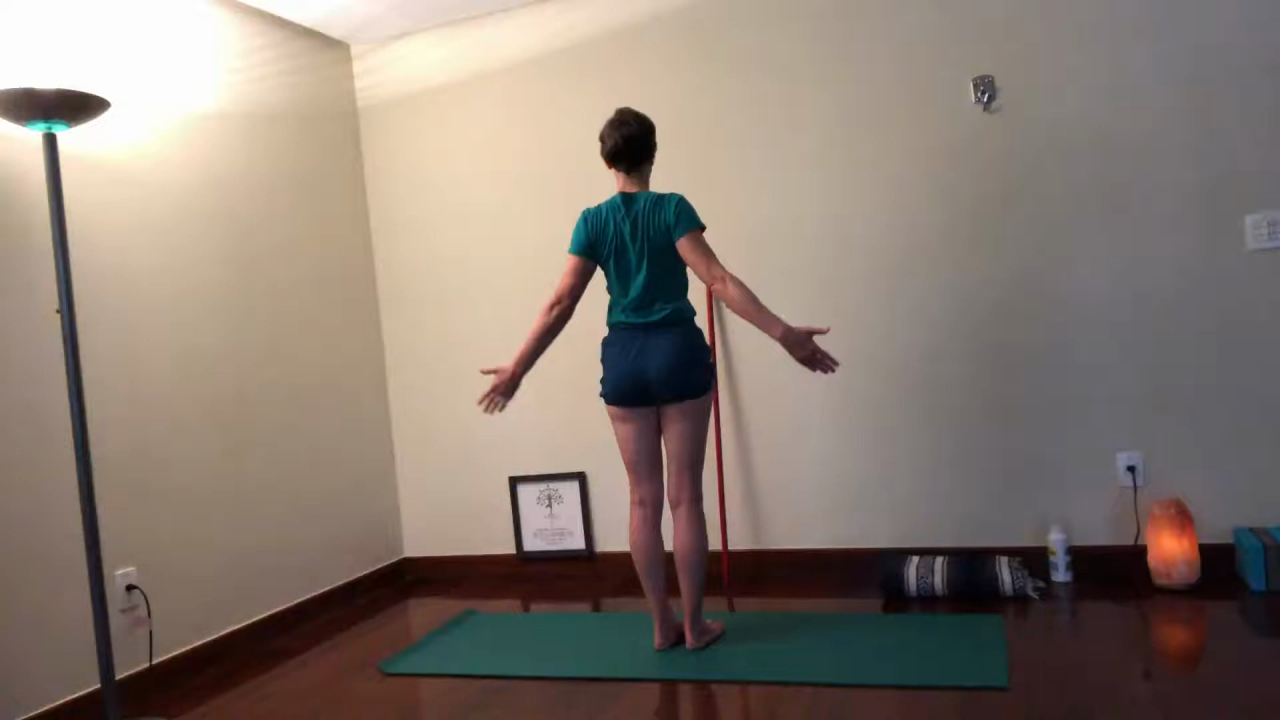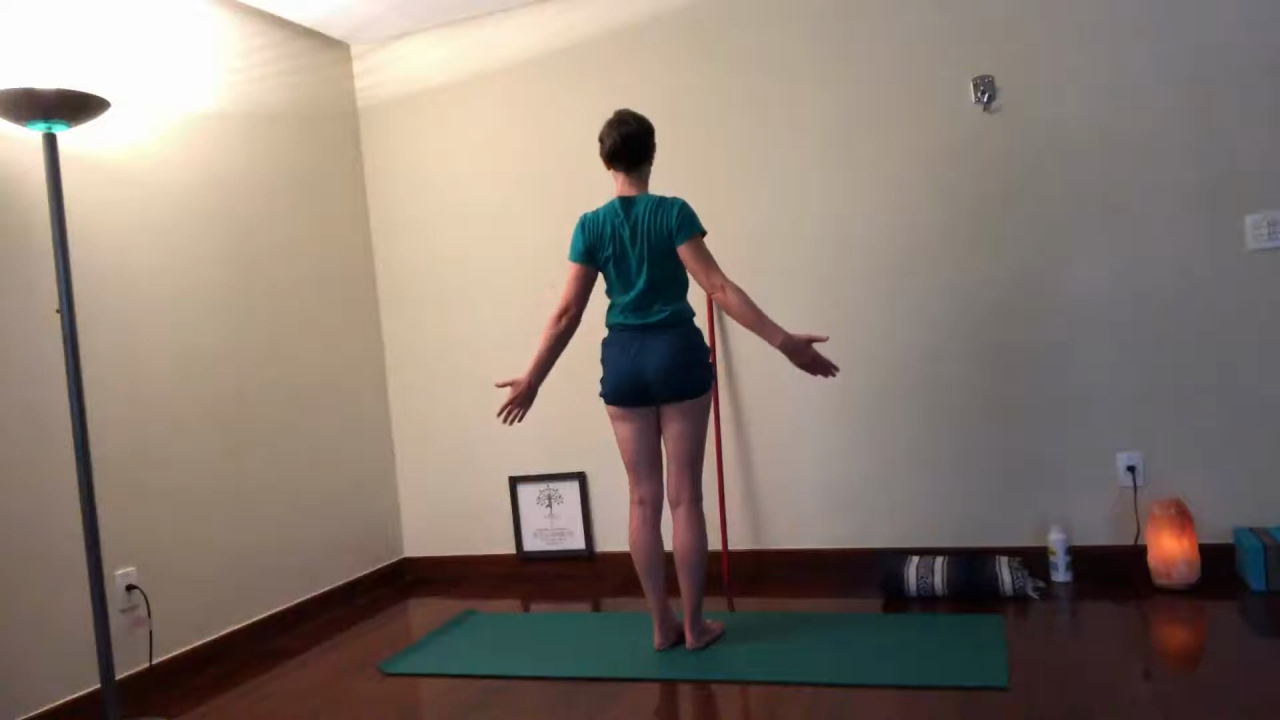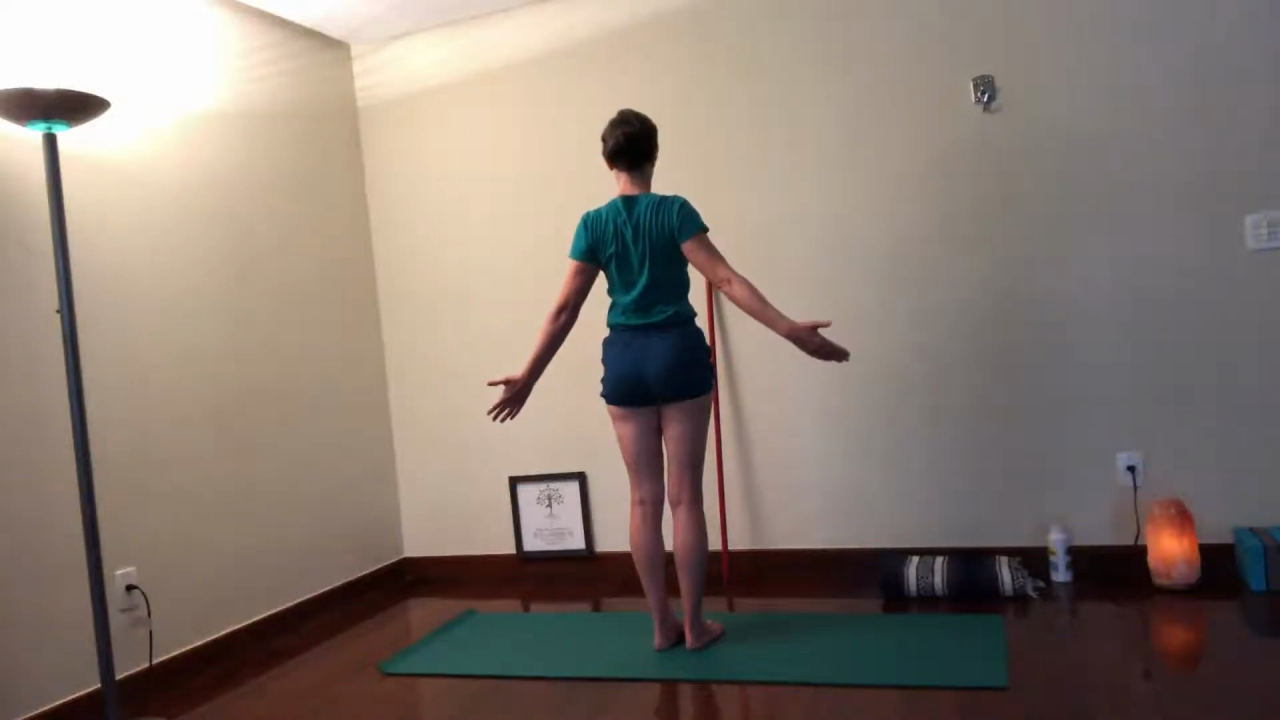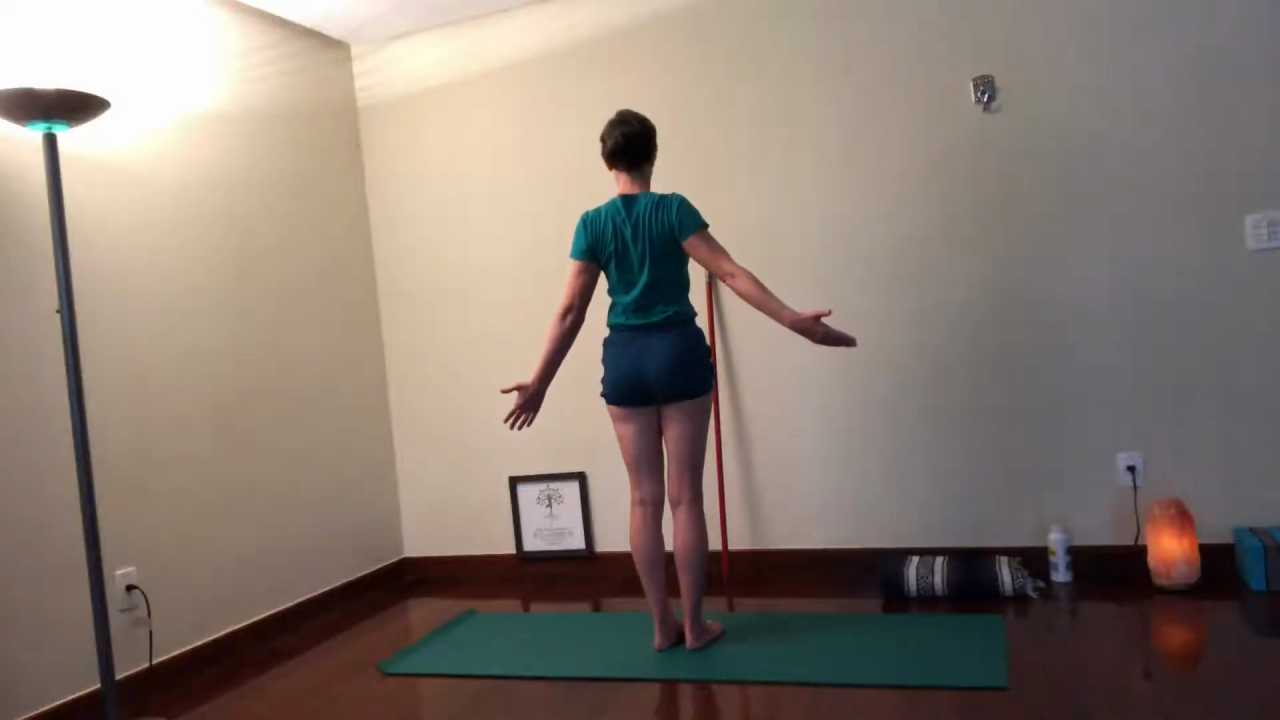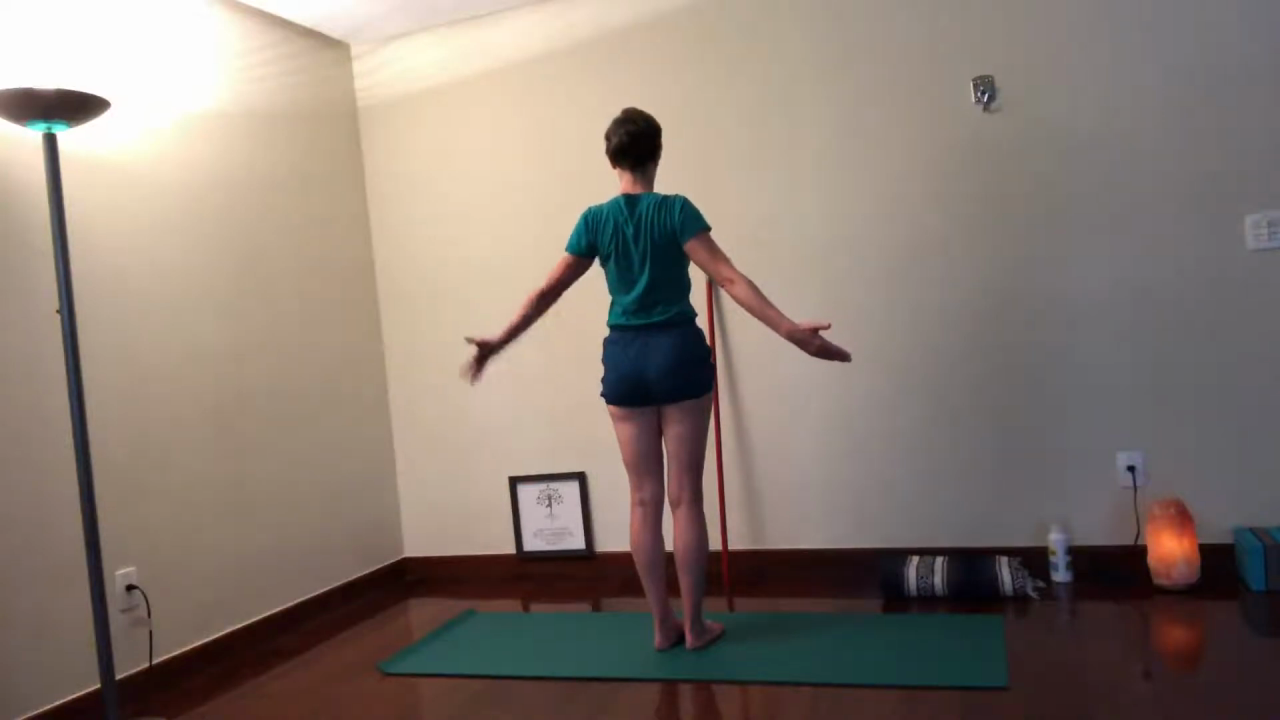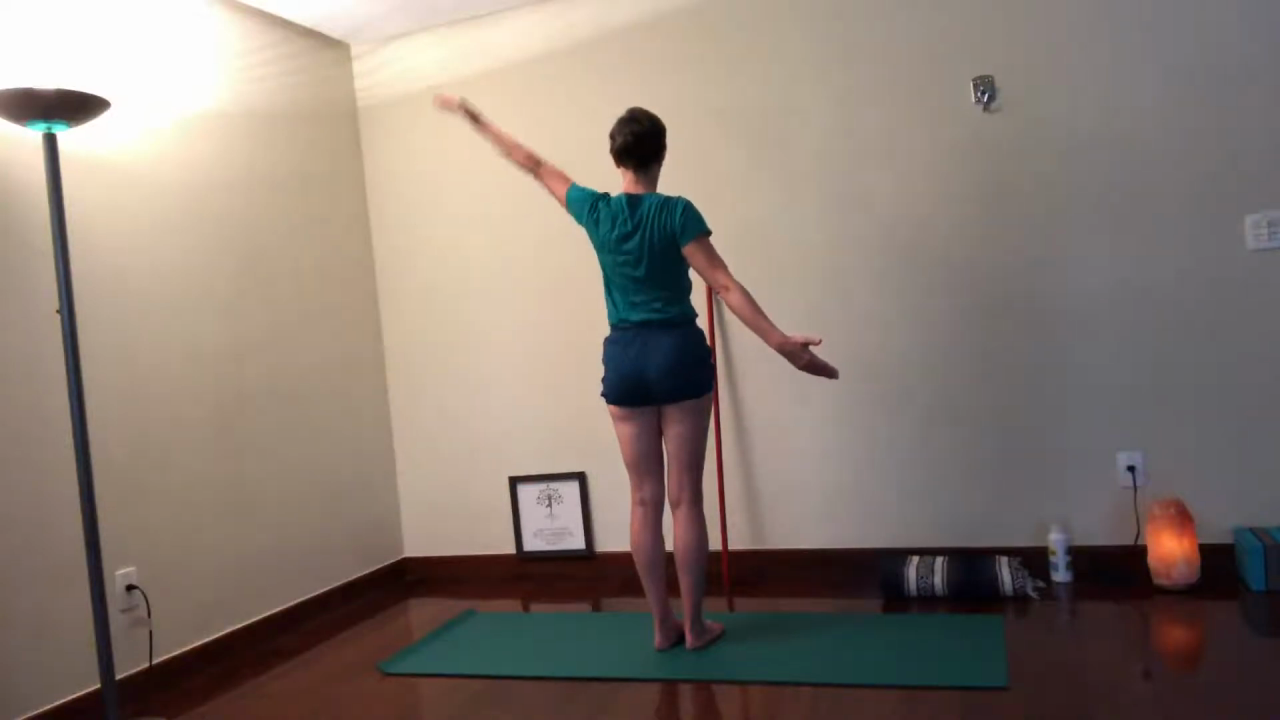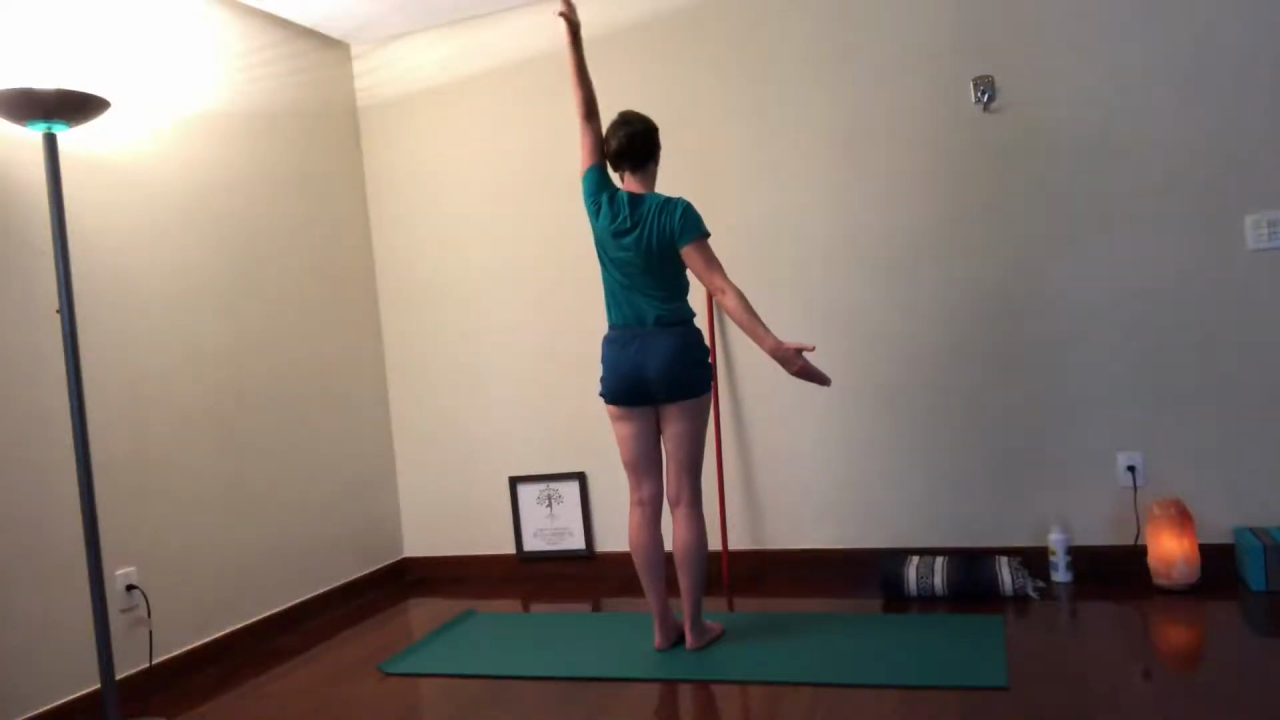
dt=0.7s
person 1, frame 1
left shoulder: (592, 221)
right shoulder: (672, 208)
left elbow: (560, 304)
right elbow: (718, 280)
left wrist: (517, 370)
right wrist: (784, 334)
left hip: (622, 359)
right hip: (677, 351)
left knee: (643, 498)
right knee: (685, 496)
left ankle: (662, 624)
right ankle: (694, 624)
person 1, frame 2
left shoulder: (591, 225)
right shoulder: (673, 212)
left elbow: (568, 312)
right elbow: (718, 288)
left wrist: (532, 380)
right wrist: (783, 341)
left hip: (622, 359)
right hip: (676, 352)
left knee: (643, 498)
right knee: (685, 495)
left ankle: (662, 625)
right ankle: (695, 624)
person 1, frame 3
left shoulder: (593, 224)
right shoulder: (674, 210)
left elbow: (565, 310)
right elbow: (726, 280)
left wrist: (527, 378)
right wrist: (791, 329)
left hip: (624, 359)
right hip: (677, 352)
left knee: (644, 498)
right knee: (685, 495)
left ankle: (662, 625)
right ankle: (694, 624)
person 1, frame 4
left shoulder: (591, 223)
right shoulder: (673, 209)
left elbow: (570, 311)
right elbow: (730, 273)
left wrist: (539, 382)
right wrist: (796, 320)
left hip: (623, 359)
right hip: (677, 351)
left knee: (644, 498)
right knee: (685, 495)
left ankle: (662, 625)
right ankle: (694, 624)
person 1, frame 5
left shoulder: (594, 221)
right shoulder: (676, 210)
left elbow: (549, 291)
right elbow: (728, 279)
left wrist: (499, 342)
right wrist: (791, 331)
left hip: (623, 358)
right hip: (678, 351)
left knee: (644, 498)
right knee: (685, 496)
left ankle: (663, 625)
right ankle: (695, 625)
person 1, frame 6
left shoulder: (597, 211)
right shoulder: (677, 213)
left elbow: (535, 167)
right elbow: (724, 285)
left wrist: (475, 119)
right wrist: (783, 343)
left hip: (623, 360)
right hip: (677, 355)
left knee: (645, 499)
right knee: (685, 497)
left ankle: (663, 625)
right ankle: (696, 625)
person 1, frame 7
left shoulder: (600, 204)
right shoulder: (675, 213)
left elbow: (587, 119)
right elbow: (721, 288)
right wrist: (776, 348)
left hip: (620, 359)
right hip: (675, 354)
left knee: (643, 499)
right knee: (685, 498)
left ankle: (662, 625)
right ankle: (694, 625)
